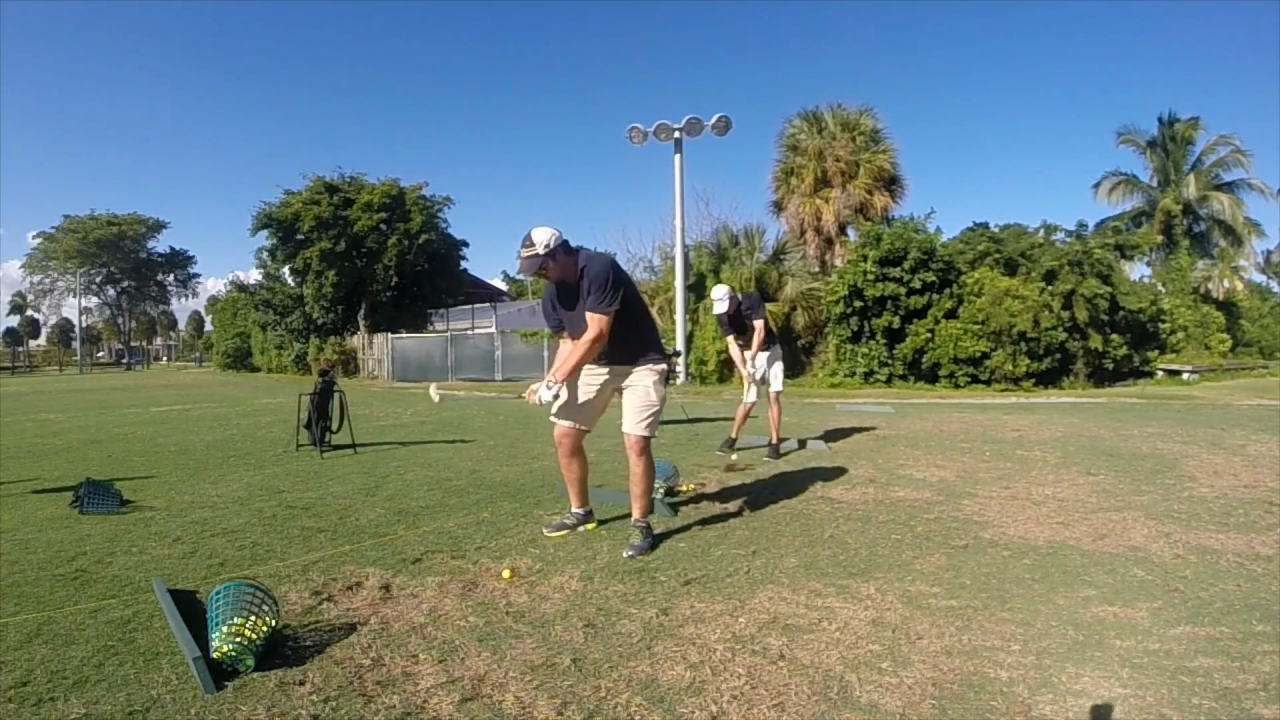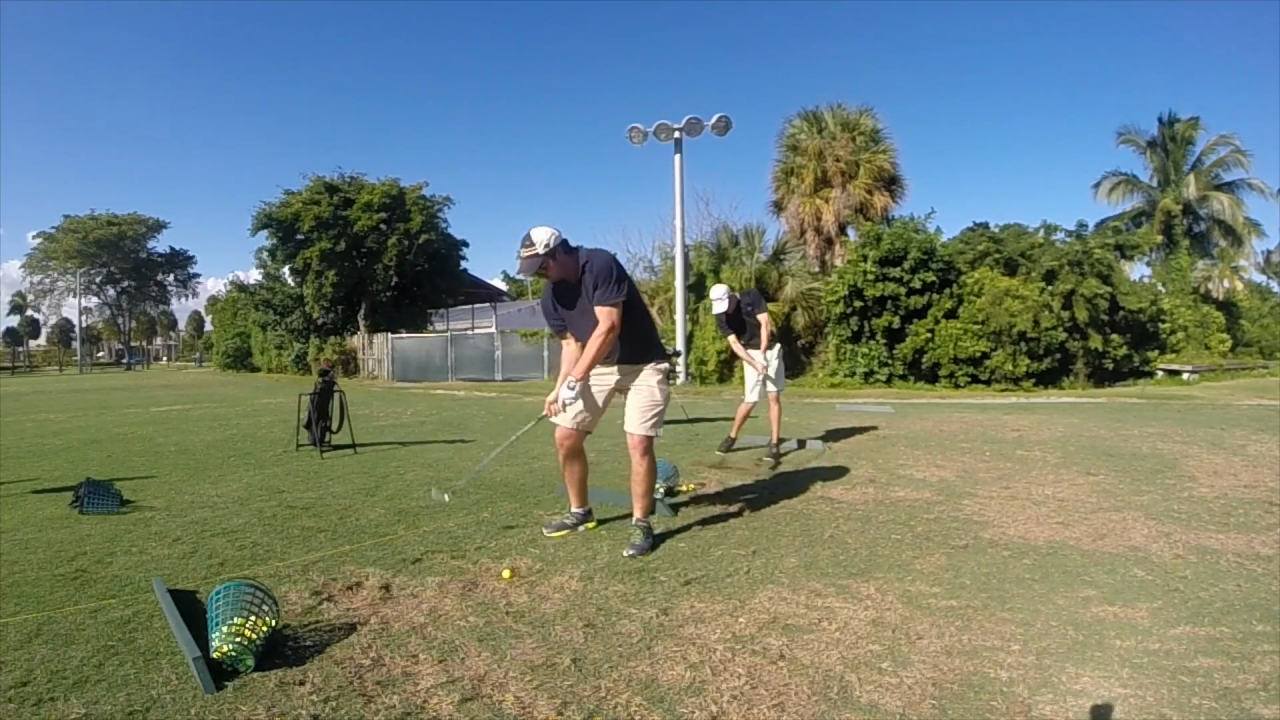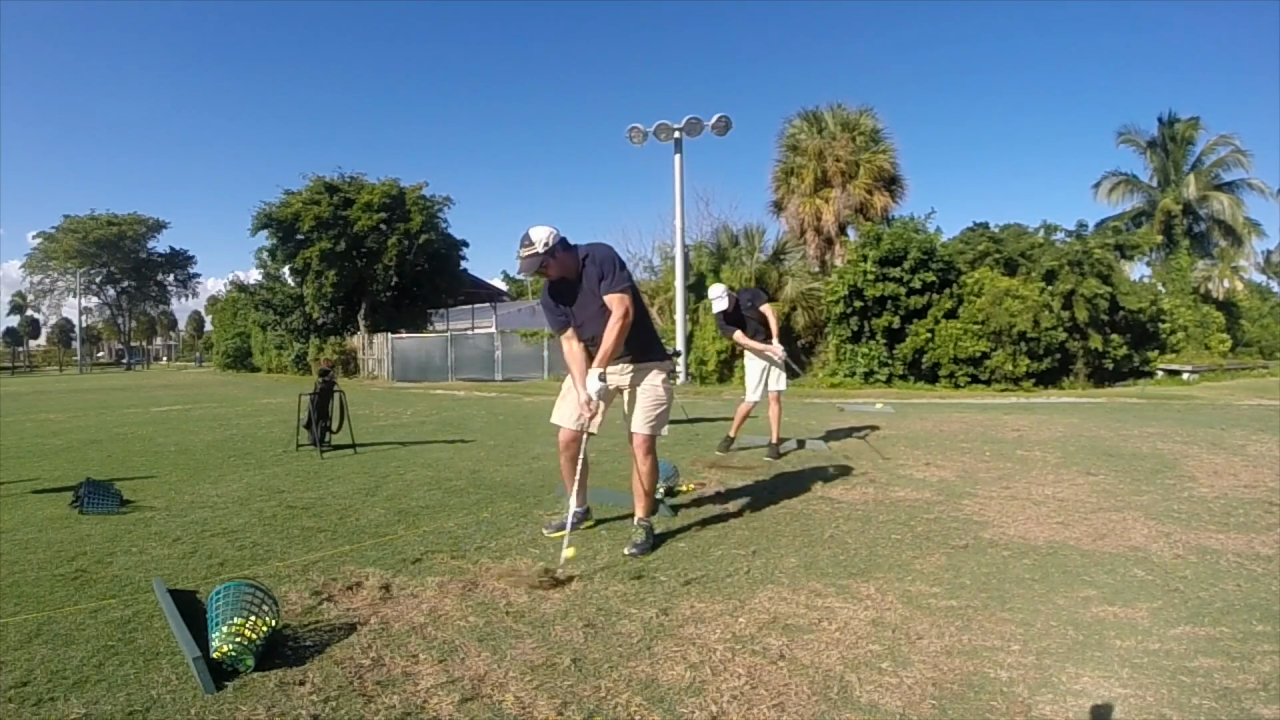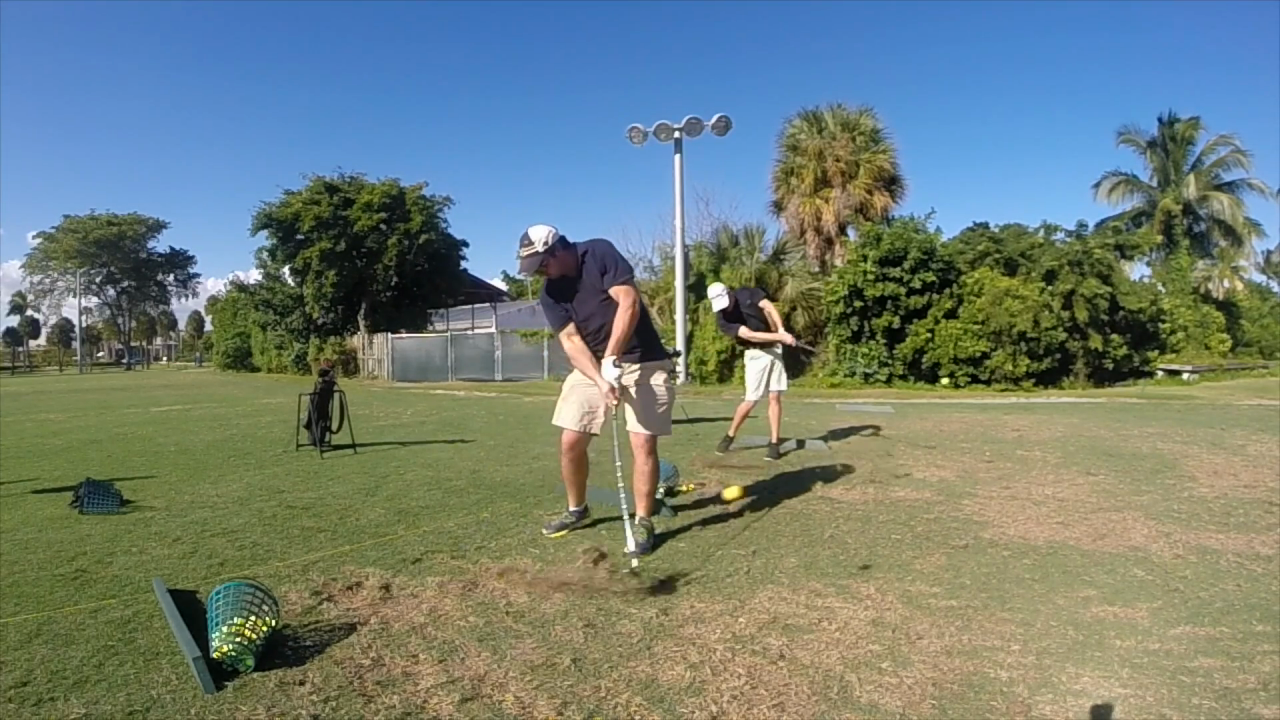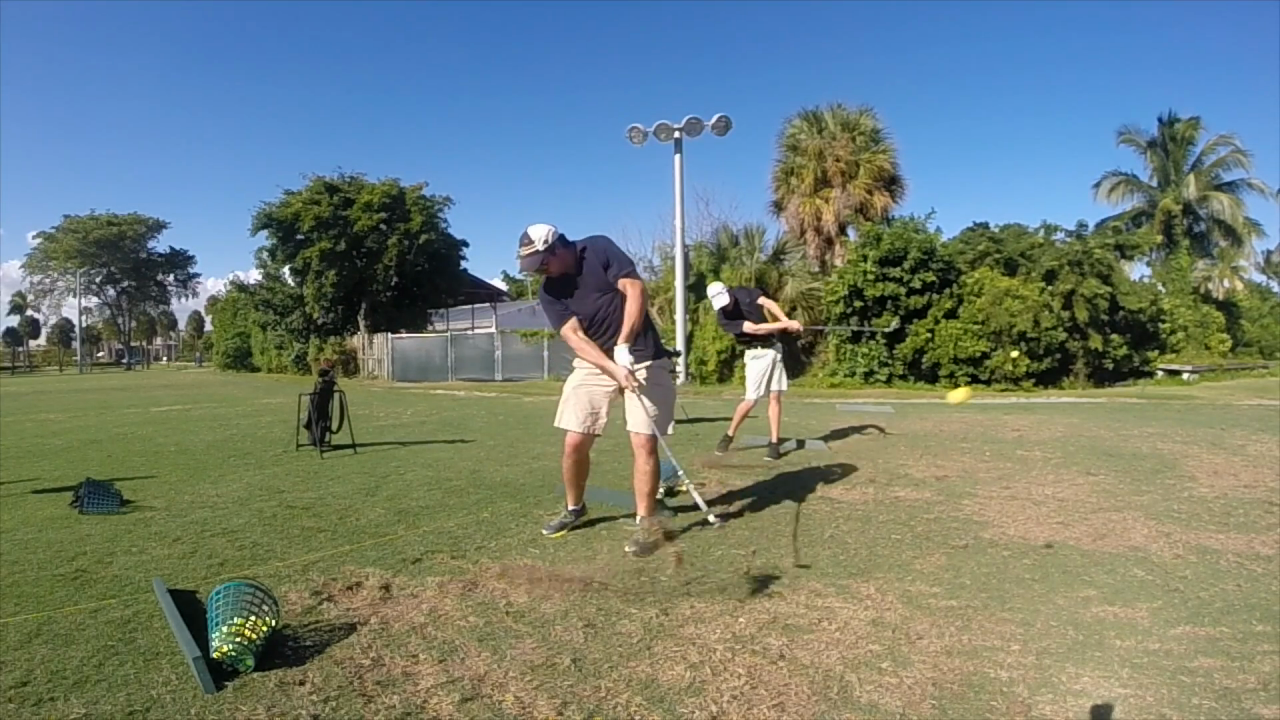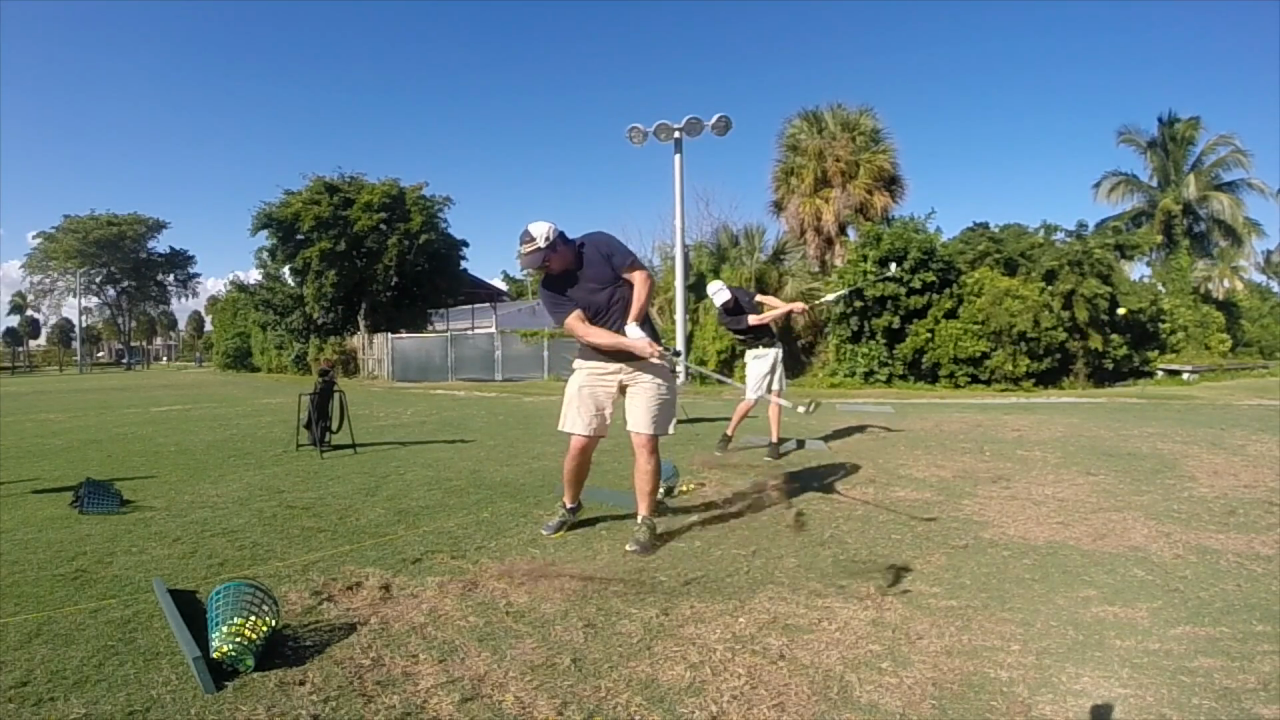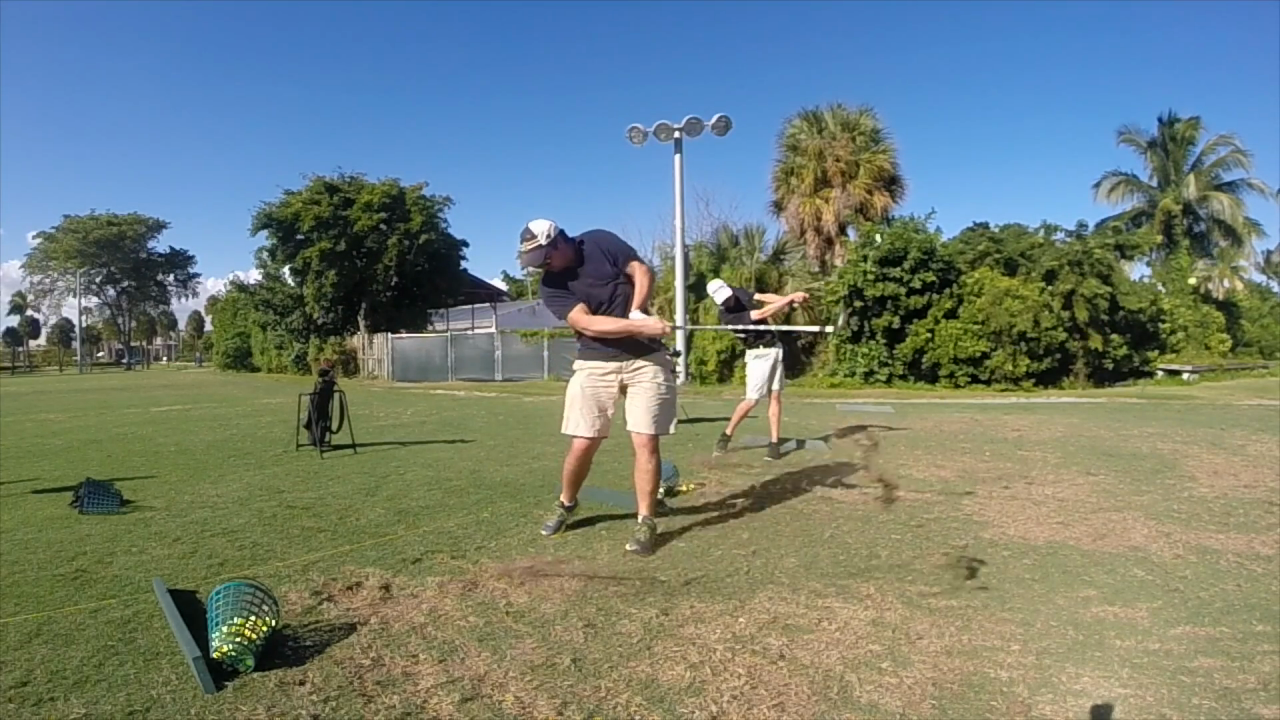
dt=0.1s
person 1, frame 1
left shoulder: (600, 269)
right shoulder: (553, 291)
left elbow: (596, 335)
right elbow: (568, 341)
left wrist: (556, 379)
right wrist: (551, 381)
left hip: (641, 363)
right hip: (594, 365)
left knee: (636, 443)
right knee: (564, 436)
left ankle: (641, 525)
right ankle: (580, 512)
person 1, frame 2
left shoulder: (600, 264)
right shoulder: (551, 295)
left elbow: (609, 326)
right elbow: (570, 343)
left wrist: (577, 378)
right wrist: (561, 386)
left hip: (643, 363)
right hip: (593, 366)
left knee: (639, 442)
right knee: (565, 437)
left ankle: (641, 524)
right ankle: (579, 512)
person 1, frame 3
left shoulder: (601, 257)
right shoulder: (550, 294)
left elbow: (621, 314)
right elbow: (572, 343)
left wrist: (598, 369)
right wrist: (582, 386)
left hip: (644, 363)
right hip: (592, 364)
left knee: (642, 442)
right knee: (568, 438)
left ankle: (643, 524)
right ankle: (579, 511)
person 1, frame 4
left shoulder: (599, 253)
right shoulder: (550, 294)
left elbow: (628, 300)
right elbow: (572, 342)
left wrist: (613, 354)
right wrist: (599, 379)
left hip: (645, 361)
right hip: (593, 364)
left knee: (643, 442)
right knee: (571, 440)
left ankle: (643, 523)
right ankle: (576, 509)
person 1, frame 5
left shoulder: (599, 249)
right shoulder: (550, 291)
left elbow: (636, 292)
right elbow: (575, 337)
left wrist: (623, 345)
right wrist: (612, 369)
left hip: (645, 360)
right hip: (594, 364)
left knee: (644, 441)
right knee: (574, 442)
left ankle: (644, 523)
right ankle: (574, 508)
person 1, frame 6
left shoulder: (600, 245)
right shoulder: (550, 288)
left elbow: (642, 278)
right elbow: (583, 331)
left wrist: (634, 324)
right wrist: (631, 345)
left hip: (646, 359)
right hip: (595, 363)
left knee: (645, 442)
right knee: (580, 443)
left ankle: (645, 523)
right ankle: (569, 506)
person 1, frame 7
left shoulder: (600, 242)
right shoulder: (551, 285)
left elbow: (643, 271)
right elbow: (588, 324)
left wrist: (636, 312)
right wrist: (642, 327)
left hip: (646, 358)
right hip: (596, 363)
left knee: (646, 441)
right knee: (582, 445)
left ankle: (646, 522)
right ankle: (566, 504)
person 2, frame 1
left shoulder: (752, 299)
right shoulder: (722, 316)
left elbow: (760, 331)
right elbow: (732, 344)
left wrist: (753, 355)
right wrist: (742, 369)
left hip: (772, 352)
right hip: (750, 357)
left knee: (773, 397)
right knee: (748, 402)
left ankle: (774, 443)
right ankle: (732, 438)
person 2, frame 2
left shoulder: (751, 297)
right shoulder: (721, 318)
left elbow: (765, 323)
right elbow: (735, 345)
left wrist: (763, 351)
right wrist: (755, 363)
left hip: (772, 351)
right hip: (751, 356)
left knee: (774, 397)
right knee: (750, 401)
left ankle: (774, 443)
right ankle: (731, 437)
person 2, frame 3
left shoulder: (749, 294)
right shoulder: (721, 318)
left elbow: (770, 312)
right elbow: (743, 341)
left wrist: (775, 340)
right wrist: (768, 349)
left hip: (774, 349)
right hip: (754, 355)
left knee: (774, 396)
right knee: (751, 401)
left ankle: (774, 443)
right ankle: (730, 436)
person 2, frame 4
left shoulder: (745, 293)
right shoulder: (722, 319)
left elbow: (769, 307)
right elbow: (751, 335)
left wrist: (782, 331)
right wrist: (780, 336)
left hip: (775, 349)
right hip: (755, 355)
left knee: (774, 397)
right knee: (751, 401)
left ankle: (774, 443)
right ankle: (729, 436)
person 2, frame 5
left shoulder: (742, 293)
right shoulder: (723, 318)
left elbow: (768, 303)
right elbow: (755, 329)
left wrist: (786, 320)
right wrist: (785, 325)
left hip: (774, 348)
right hip: (756, 354)
left knee: (775, 397)
right knee: (751, 400)
left ankle: (774, 442)
right ankle: (729, 436)
person 2, frame 6
left shoulder: (739, 293)
right shoulder: (725, 317)
left elbow: (765, 299)
right elbow: (760, 319)
left wrist: (788, 305)
right wrist: (789, 308)
left hip: (774, 348)
right hip: (757, 355)
left knee: (775, 396)
right knee: (751, 400)
left ankle: (774, 443)
right ankle: (727, 435)
person 2, frame 7
left shoulder: (739, 293)
right shoulder: (726, 315)
left elbow: (764, 297)
right elbow: (762, 313)
left wrist: (790, 298)
right wrist: (789, 299)
left hip: (775, 349)
right hip: (758, 355)
left knee: (775, 397)
right knee: (751, 400)
left ankle: (774, 442)
right ankle: (727, 434)
